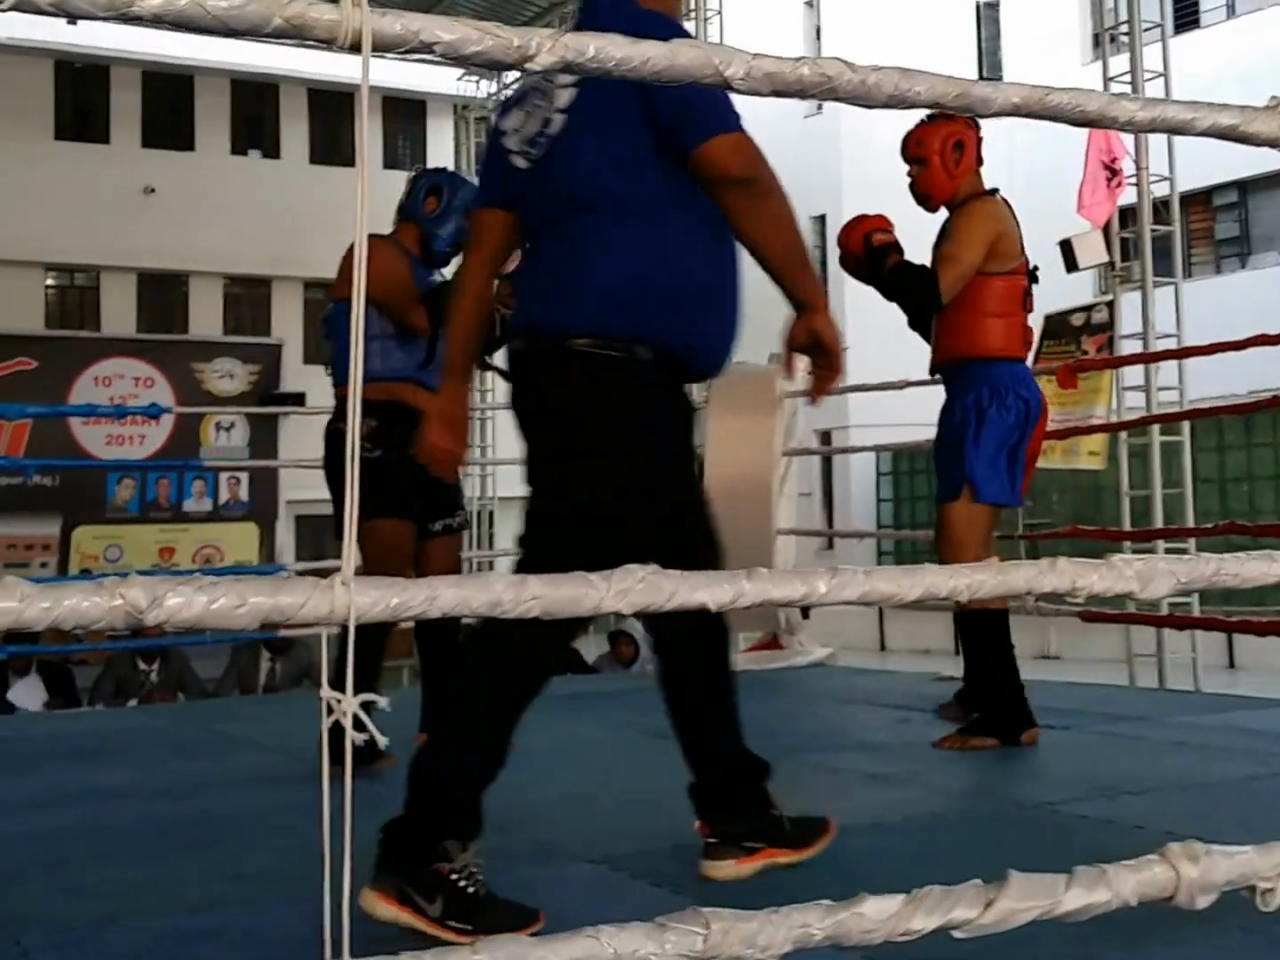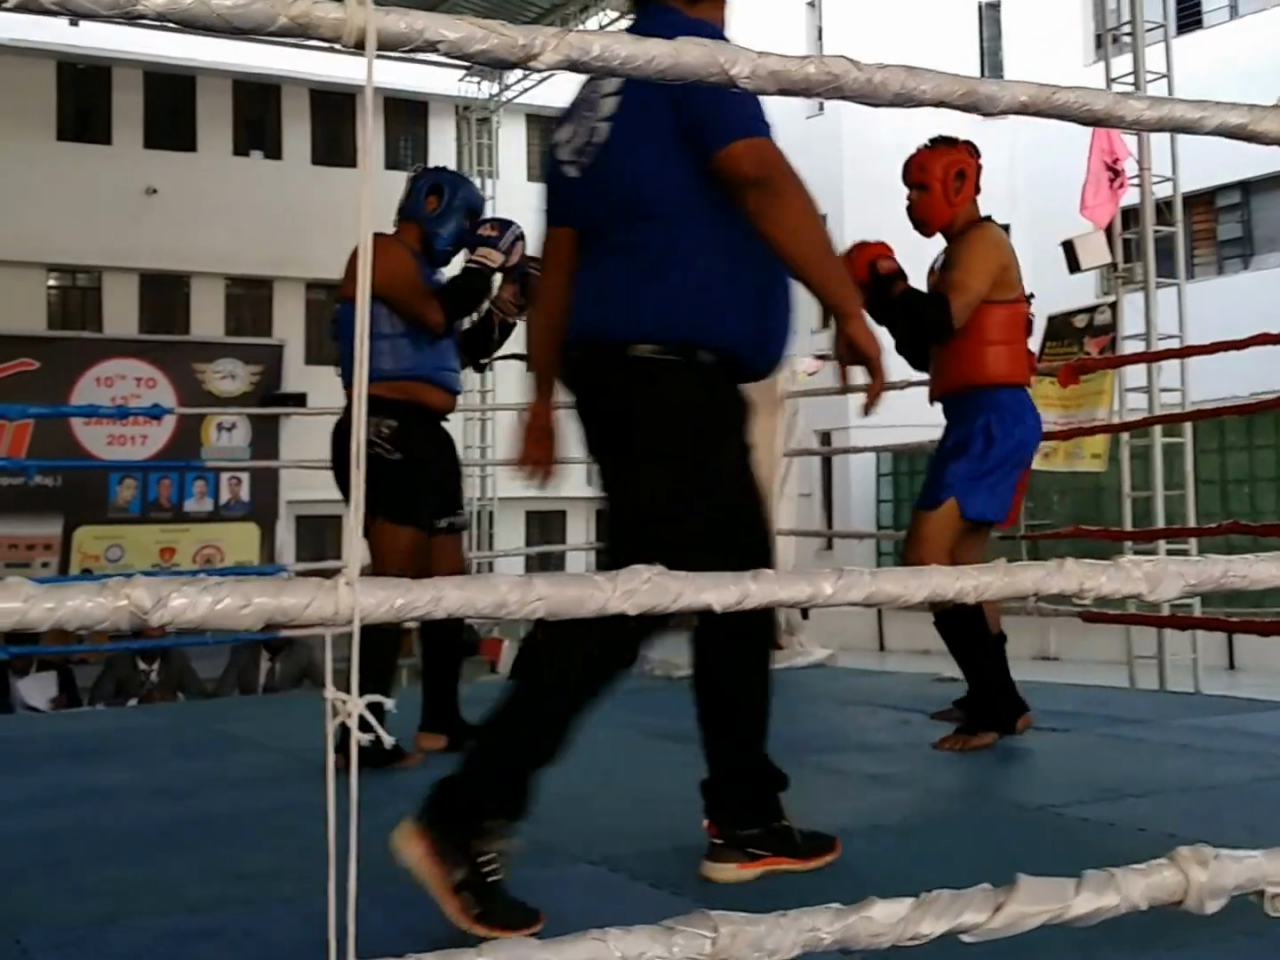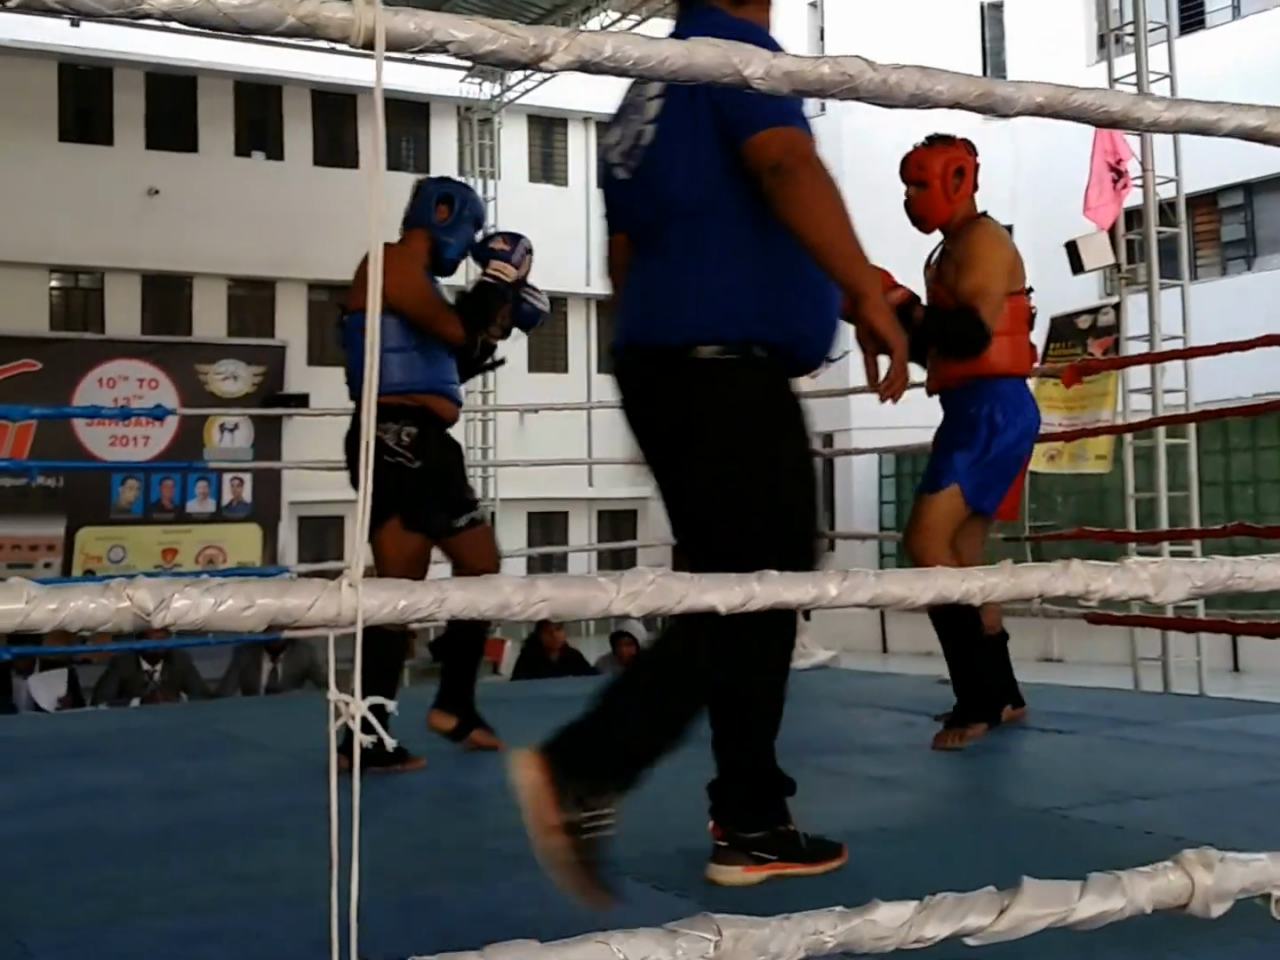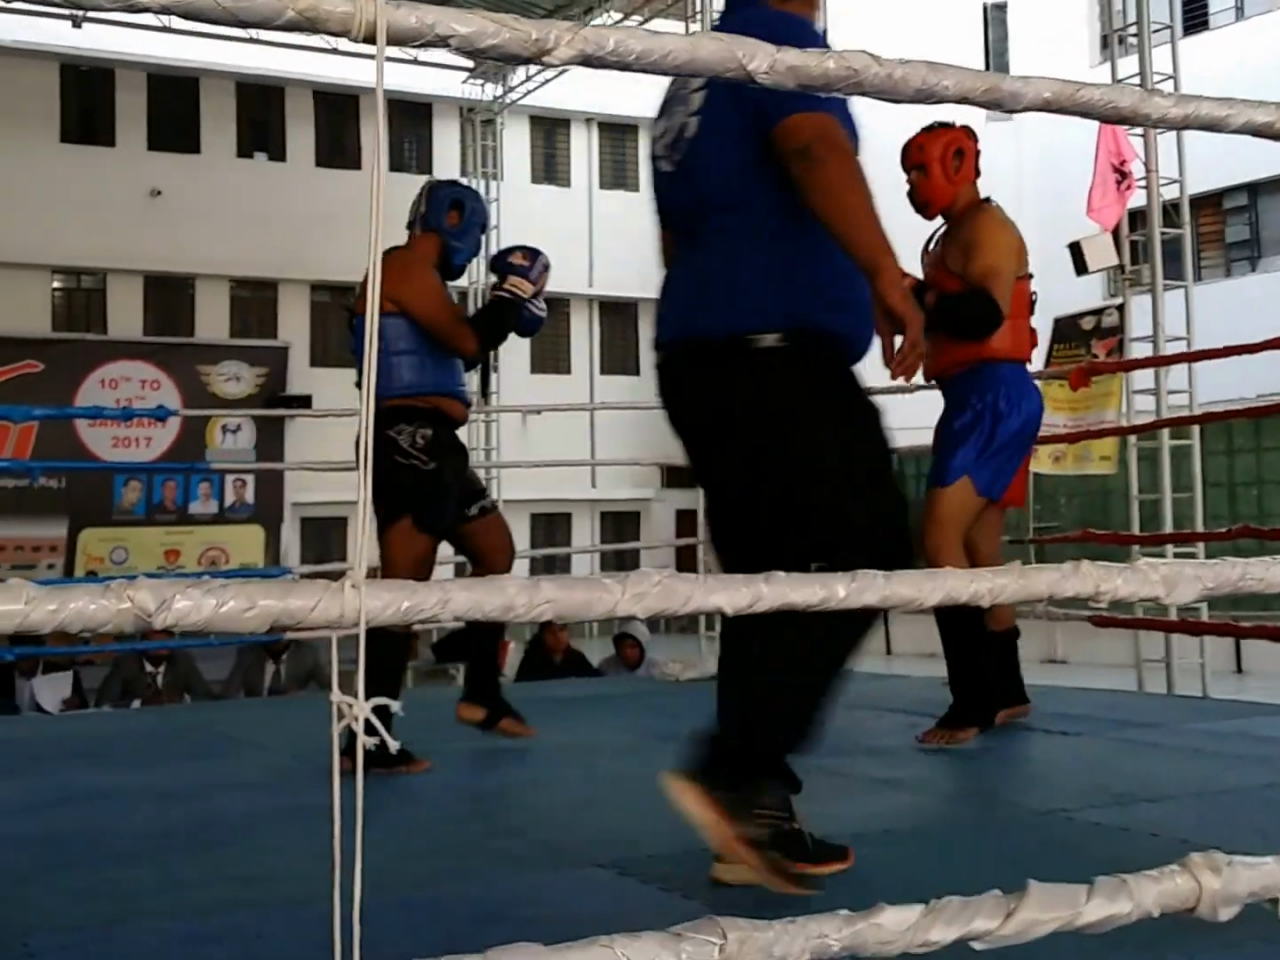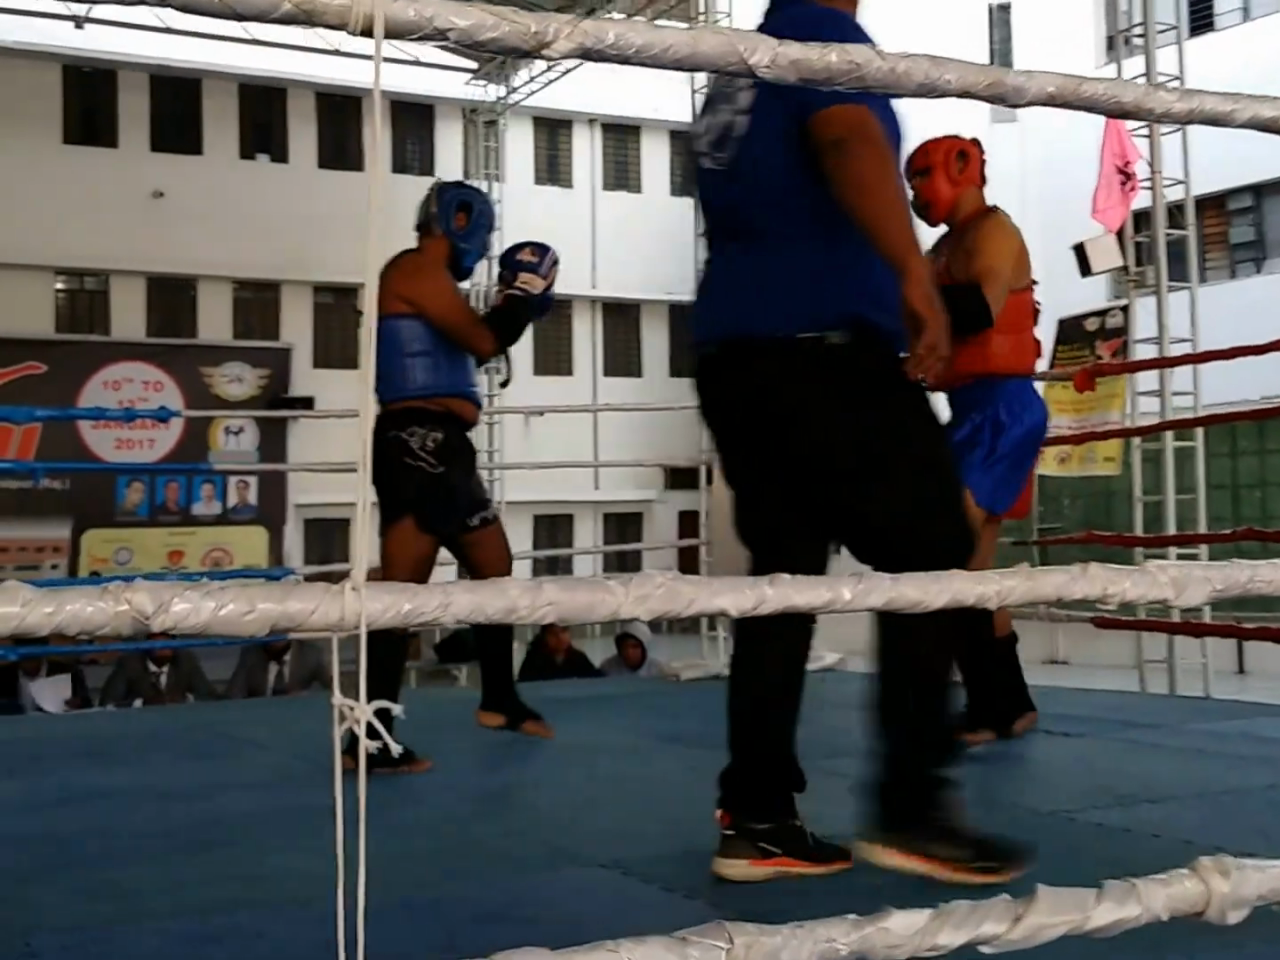
dt=0.1s
person 1, frame 1
left shoulder: (533, 93)
left elbow: (485, 251)
right elbow: (736, 173)
left wrist: (452, 390)
right wrist: (810, 303)
left hip: (582, 364)
right hip: (620, 365)
left knee: (683, 586)
right knee: (544, 603)
left ankle: (738, 815)
right ankle: (422, 853)
person 1, frame 2
left shoulder: (600, 95)
left elbow: (558, 260)
right elbow: (761, 176)
left wrist: (543, 397)
right wrist: (847, 308)
left hip: (631, 367)
right hip: (676, 371)
left ankle: (745, 818)
right ankle: (460, 822)
person 1, frame 3
left shoulder: (645, 100)
left elbow: (625, 258)
right elbow: (785, 166)
left wrist: (641, 378)
right wrist: (872, 298)
left hip: (672, 366)
right hip: (727, 367)
left ankle: (751, 820)
right ankle: (578, 768)
person 1, frame 4
left shoulder: (696, 82)
right elbow: (814, 148)
right wrist: (887, 280)
left hip: (700, 356)
right hip: (778, 354)
left knee: (766, 581)
right knee: (862, 566)
left ankle: (758, 811)
right ankle: (731, 772)
person 1, frame 5
left shoulder: (728, 88)
right elbow: (849, 140)
right wrist: (912, 275)
left hip: (735, 358)
right hip: (825, 356)
left knee: (783, 580)
right knee: (927, 560)
left ankle: (756, 818)
right ankle: (911, 810)
person 2, frame 1
left shoulder: (980, 214)
right shoulder: (977, 224)
left elbow: (930, 292)
right elbow: (939, 317)
left wrist: (885, 257)
right wrist: (890, 272)
left hip: (988, 394)
right hip: (999, 395)
left knee: (960, 552)
right knee: (968, 549)
left ankle: (1005, 713)
right ankle: (988, 690)
person 2, frame 2
left shoulder: (981, 245)
right shoulder: (956, 256)
left elbow: (939, 322)
right elbow: (927, 351)
left wrist: (884, 285)
right wrist: (884, 300)
left hip: (994, 421)
right hip: (982, 423)
left knee: (925, 556)
right knee: (955, 565)
left ankle: (996, 702)
right ankle: (995, 697)
person 2, frame 3
left shoulder: (984, 241)
right shoulder: (945, 256)
left elbow: (974, 331)
right elbow: (936, 350)
left wrist: (905, 311)
right wrist: (903, 312)
left hip: (993, 411)
right hip: (972, 414)
left knee: (925, 541)
right knee: (961, 561)
left ankle: (979, 695)
right ankle: (996, 692)
person 2, frame 4
left shoulder: (988, 226)
right shoulder: (942, 245)
left elbow: (984, 315)
right elbow: (938, 325)
left wrist: (909, 293)
left hip: (997, 400)
right hip: (974, 404)
left knee: (937, 536)
right knee: (978, 555)
left ankle: (975, 700)
right ankle: (1002, 691)
person 2, frame 5
left shoulder: (992, 232)
right shoulder: (945, 250)
left elbow: (977, 311)
right elbow: (942, 322)
left hip: (999, 410)
right hip: (980, 413)
right knee: (972, 562)
left ankle: (993, 705)
right ankle: (1009, 697)
person 3, frame 1
left shoulder: (422, 276)
right shoulder: (375, 256)
left elbow: (452, 349)
right elbow: (424, 319)
left hip: (420, 435)
right hip: (375, 431)
left knee: (443, 582)
right knee: (390, 580)
left ankle: (440, 720)
right ankle: (344, 730)
person 3, frame 2
left shoulder: (422, 271)
right shoulder: (383, 249)
left elbow: (459, 352)
right elbow: (436, 315)
left wrist: (506, 311)
right wrist: (487, 259)
left hip: (422, 437)
right hip: (387, 432)
left knee: (449, 579)
right knee: (398, 584)
left ankle: (440, 722)
right ankle: (361, 737)
person 3, frame 3
left shoulder: (420, 278)
right shoulder: (392, 260)
left elbow: (451, 362)
right elbow: (455, 327)
left wrist: (498, 327)
right wrist: (500, 275)
left hip: (428, 443)
right hip: (401, 439)
left knee: (482, 568)
right knee: (398, 586)
left ankle: (455, 707)
right ankle: (363, 738)
person 3, frame 4
left shoulder: (422, 279)
right shoulder: (405, 266)
right elbow: (467, 342)
left wrist: (504, 317)
right wrist: (515, 290)
left hip: (431, 444)
right hip: (411, 440)
left knee: (496, 556)
right knee: (404, 588)
left ankle: (482, 694)
right ankle: (365, 740)
person 3, frame 5
left shoulder: (431, 280)
right shoulder: (418, 267)
right elbow: (483, 342)
left wrist: (513, 305)
right wrist: (526, 287)
left hip: (442, 446)
right hip: (420, 442)
left knee: (494, 568)
right knee: (404, 586)
left ankle: (500, 701)
right ankle: (368, 740)
